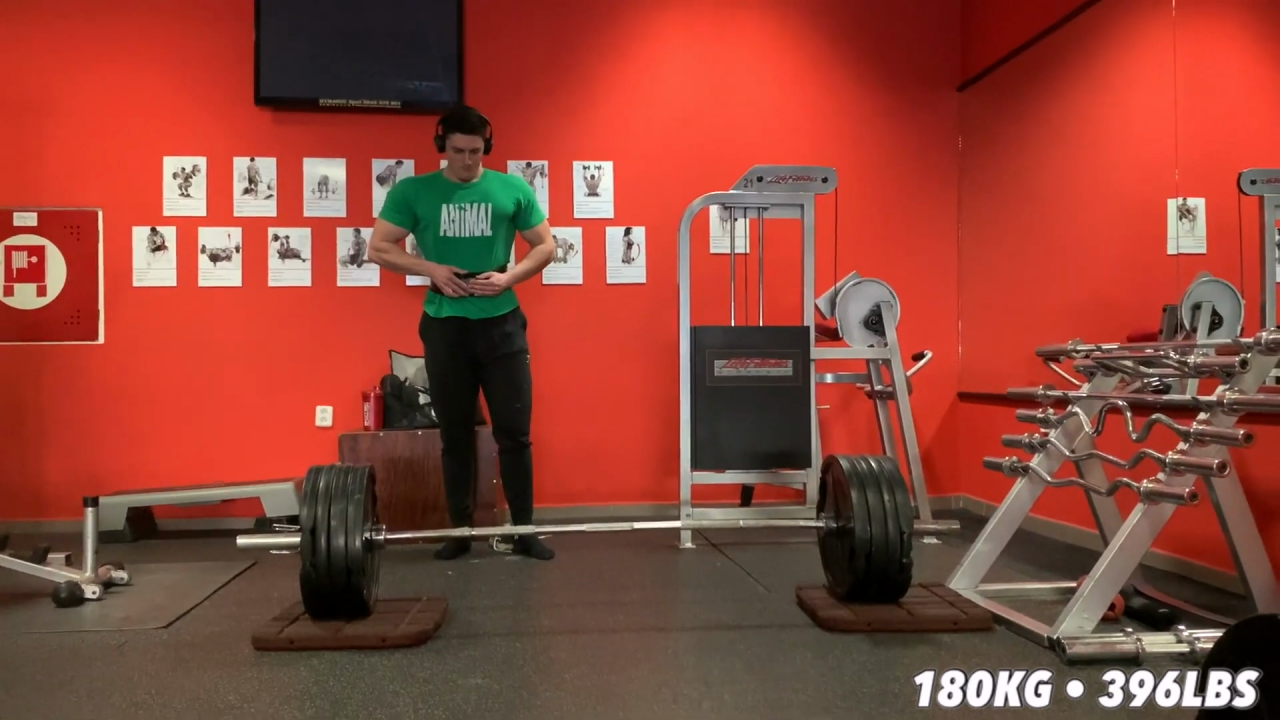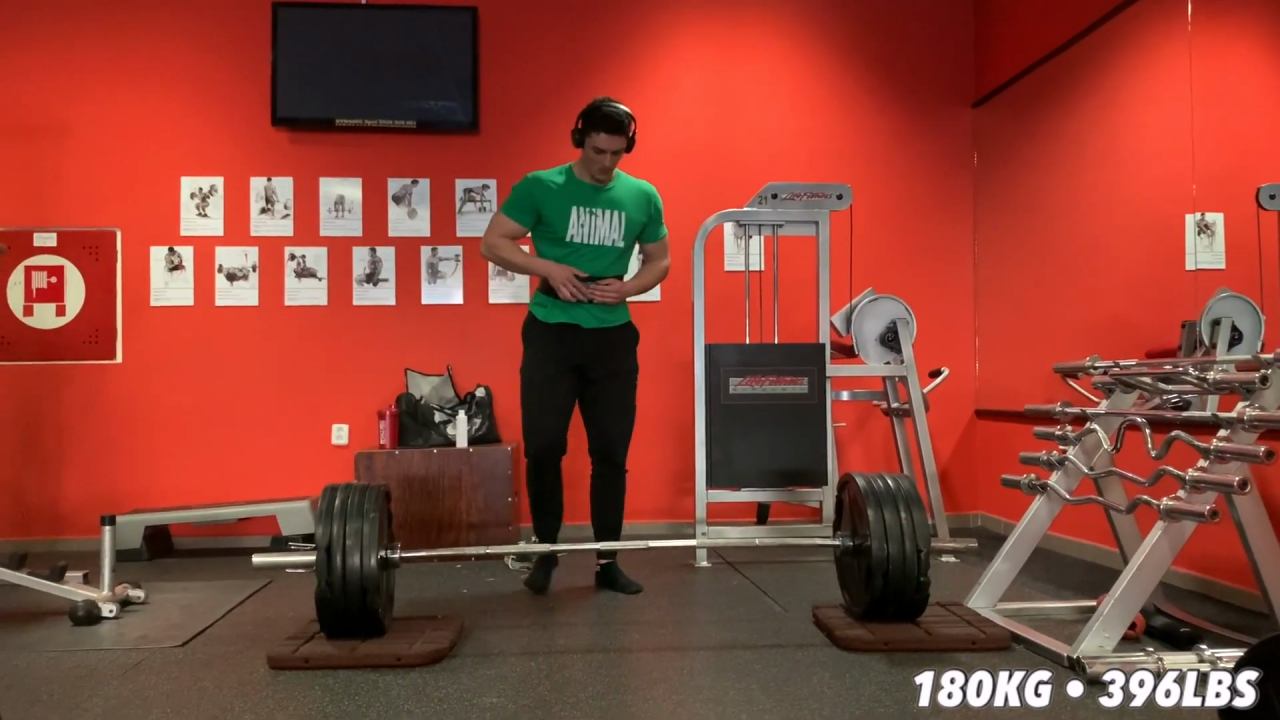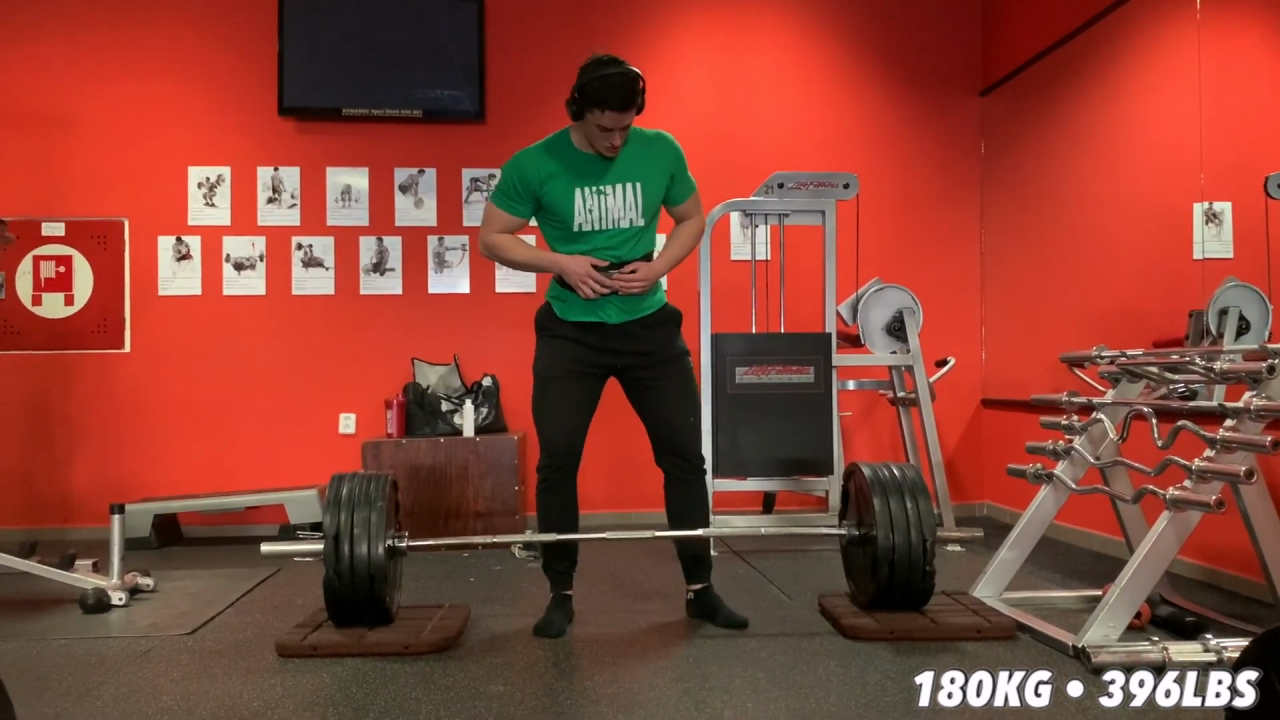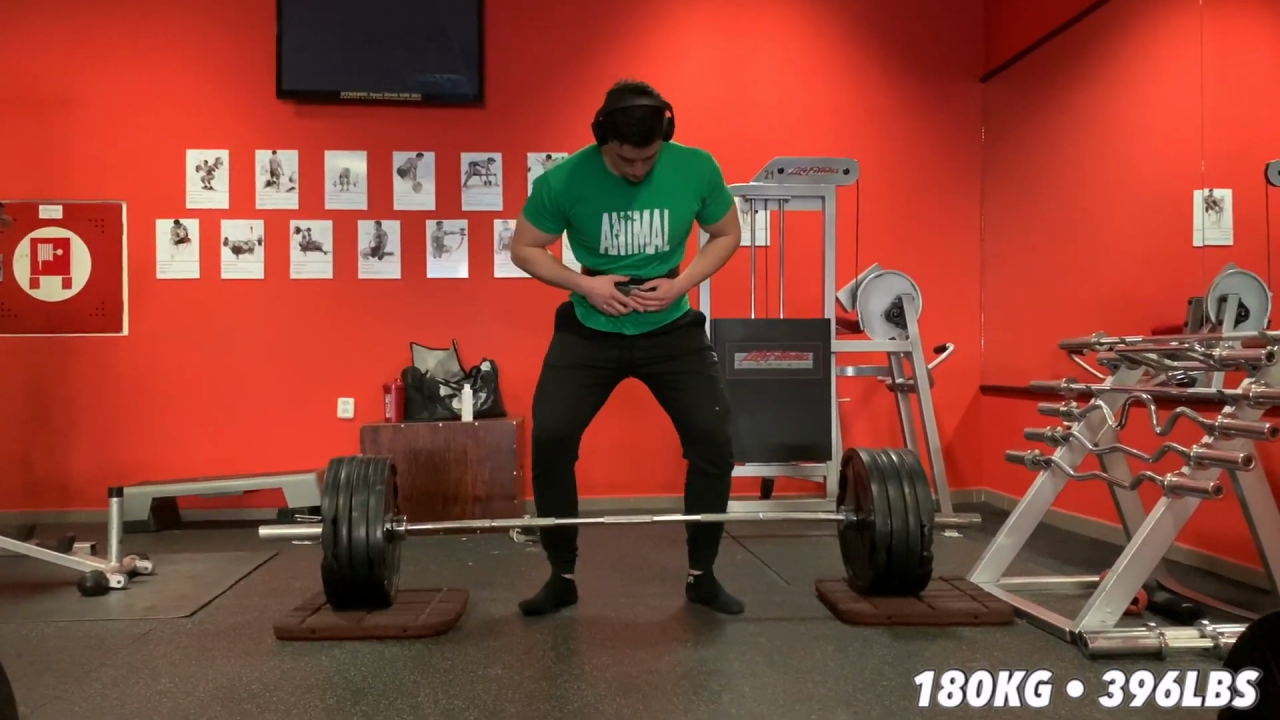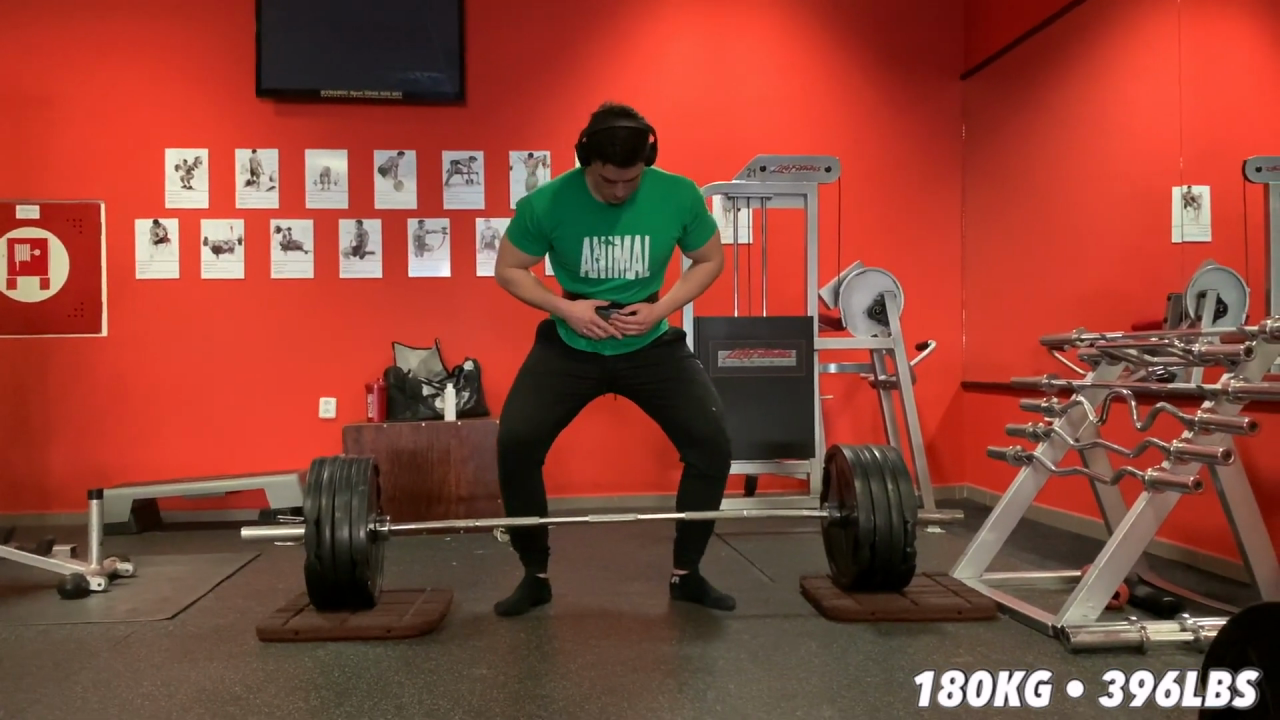
dt=1s
person 1, frame 1
left shoulder: (513, 189)
right shoulder: (413, 191)
left elbow: (545, 246)
right elbow: (379, 248)
left wrist: (509, 276)
right wrist: (431, 268)
left hip: (501, 323)
right hip: (445, 325)
left knee: (514, 431)
right knee: (455, 434)
left ankle: (523, 529)
right ankle: (460, 529)
person 1, frame 2
left shoulder: (642, 197)
right shoulder: (540, 187)
left elbow: (660, 262)
right elbow: (492, 243)
left wrist: (627, 287)
right wrist: (548, 269)
left hip: (613, 337)
right hip: (552, 332)
left knee: (611, 454)
right knee: (544, 447)
left ankle: (606, 562)
right ankle: (546, 550)
person 1, frame 3
left shoulder: (662, 152)
right shoulder: (533, 165)
left elbow: (692, 220)
right elbow: (492, 237)
left wrist: (658, 266)
right wrist: (561, 263)
left hip: (648, 325)
right hip: (571, 329)
left knee: (684, 454)
right knee: (557, 458)
left ankle: (699, 589)
right ankle: (561, 593)
person 1, frame 4
left shoulder: (697, 169)
right shoulder: (563, 181)
left elbow: (727, 234)
right elbow: (524, 249)
left wrist: (682, 282)
right wrist: (584, 283)
left hip: (671, 330)
right hip: (589, 331)
left knee: (713, 442)
right knee: (551, 440)
left ankle: (701, 575)
right ankle: (562, 576)
person 1, frame 5
left shoulder: (680, 195)
right shoulder: (545, 204)
left elbow: (710, 261)
right elbow: (507, 270)
left wrist: (661, 308)
right wrist: (565, 307)
left hip: (651, 347)
right hip: (569, 348)
left knee: (712, 443)
right knee: (516, 443)
left ankle: (685, 572)
right ankle: (535, 575)
